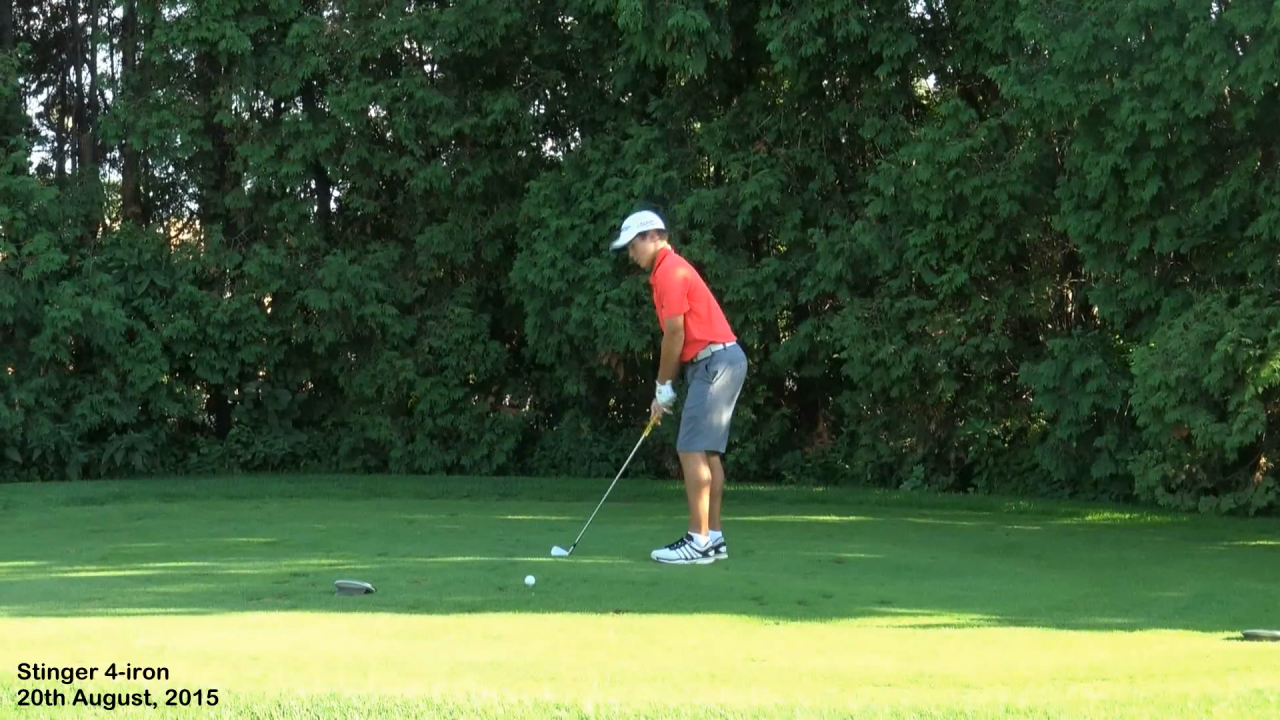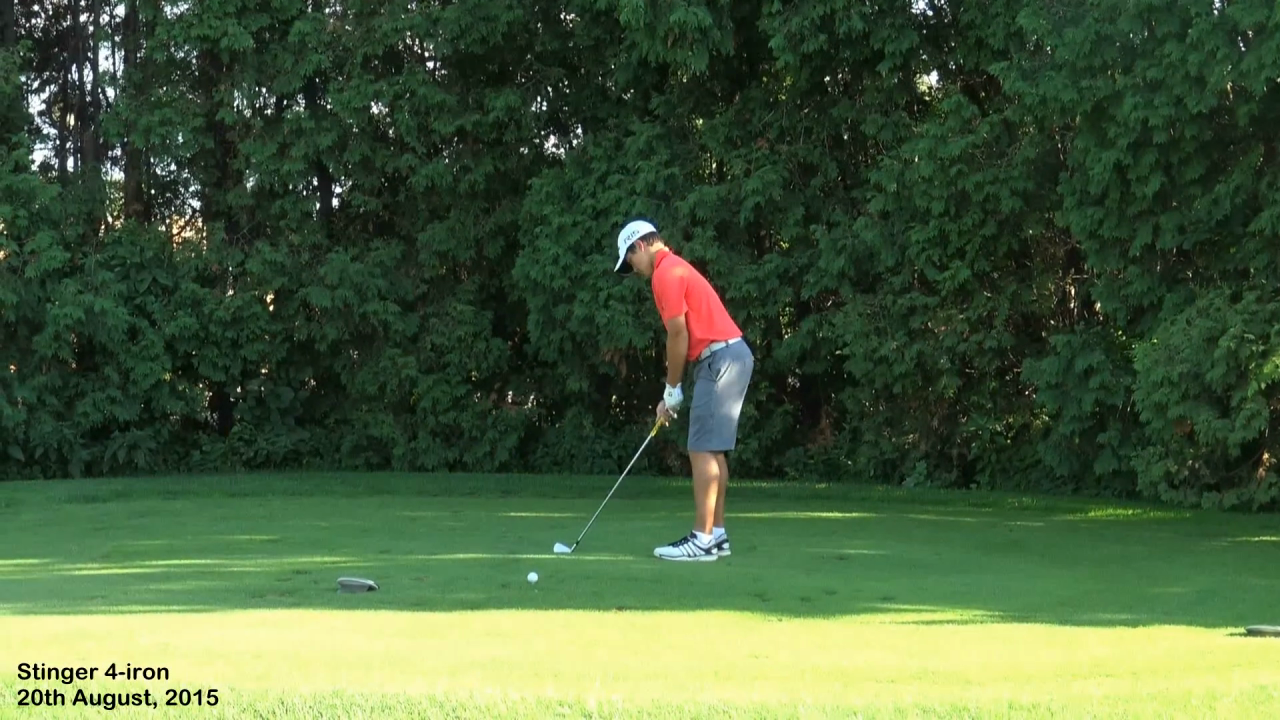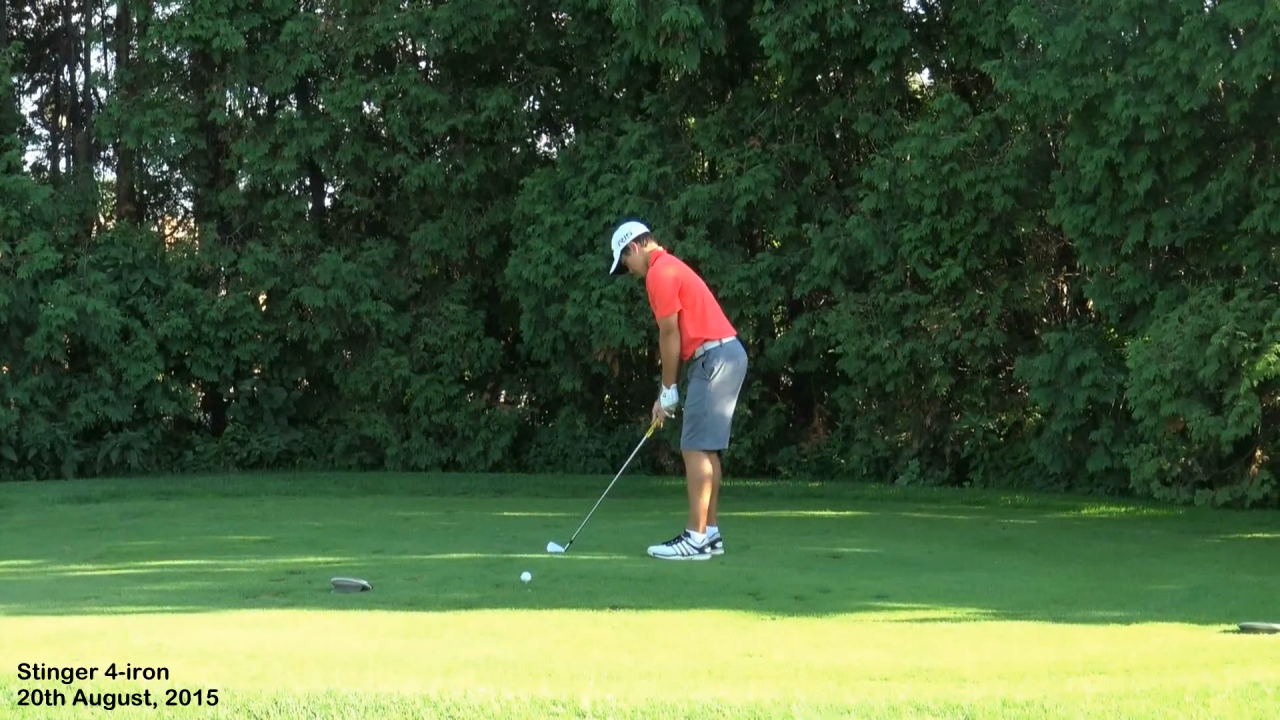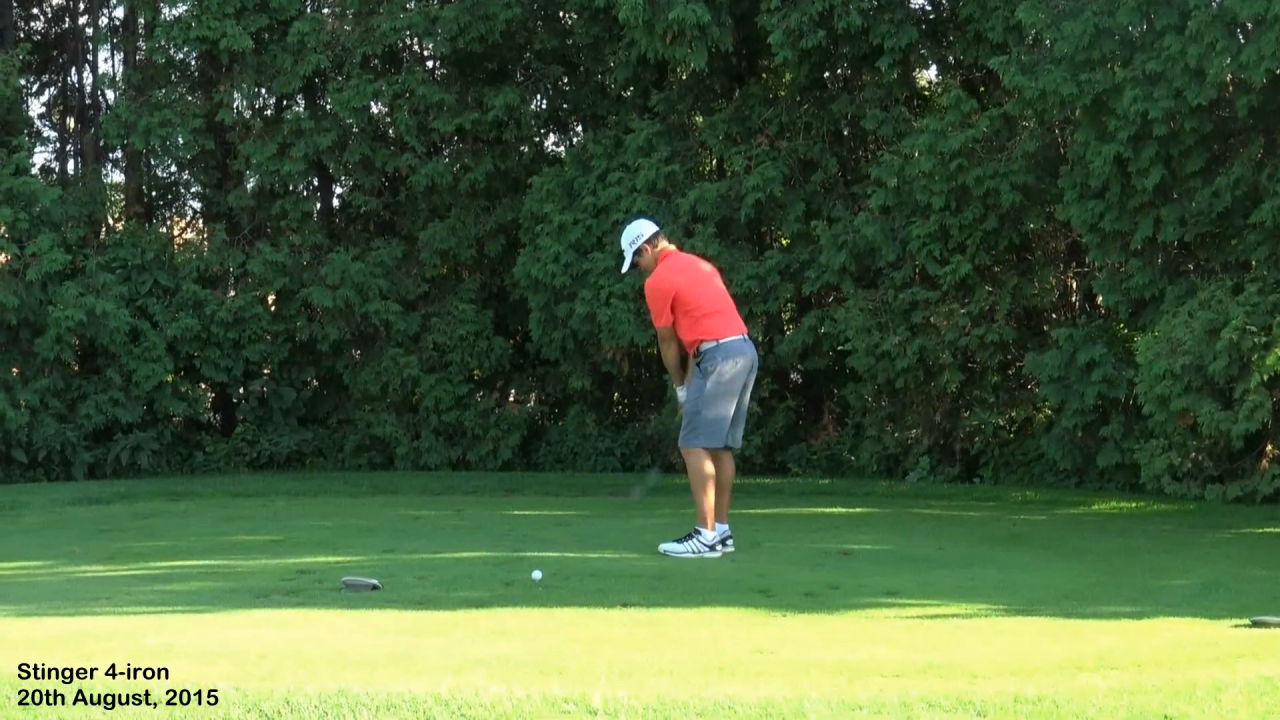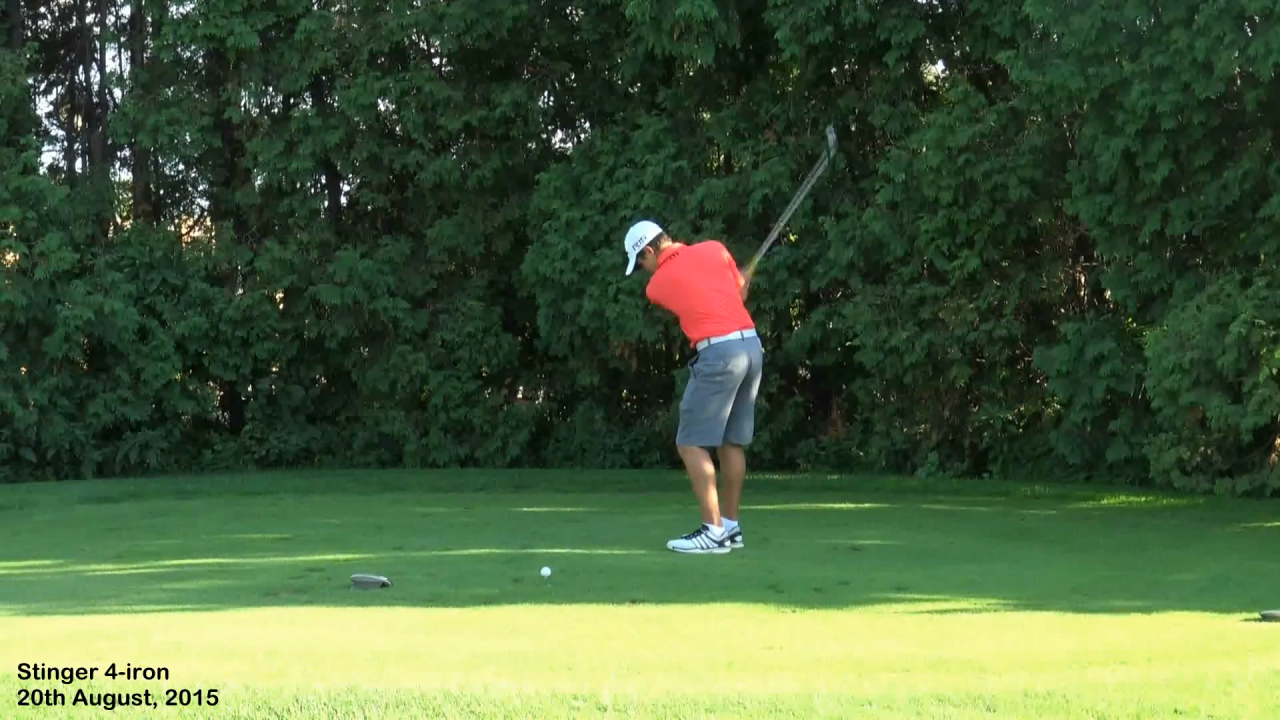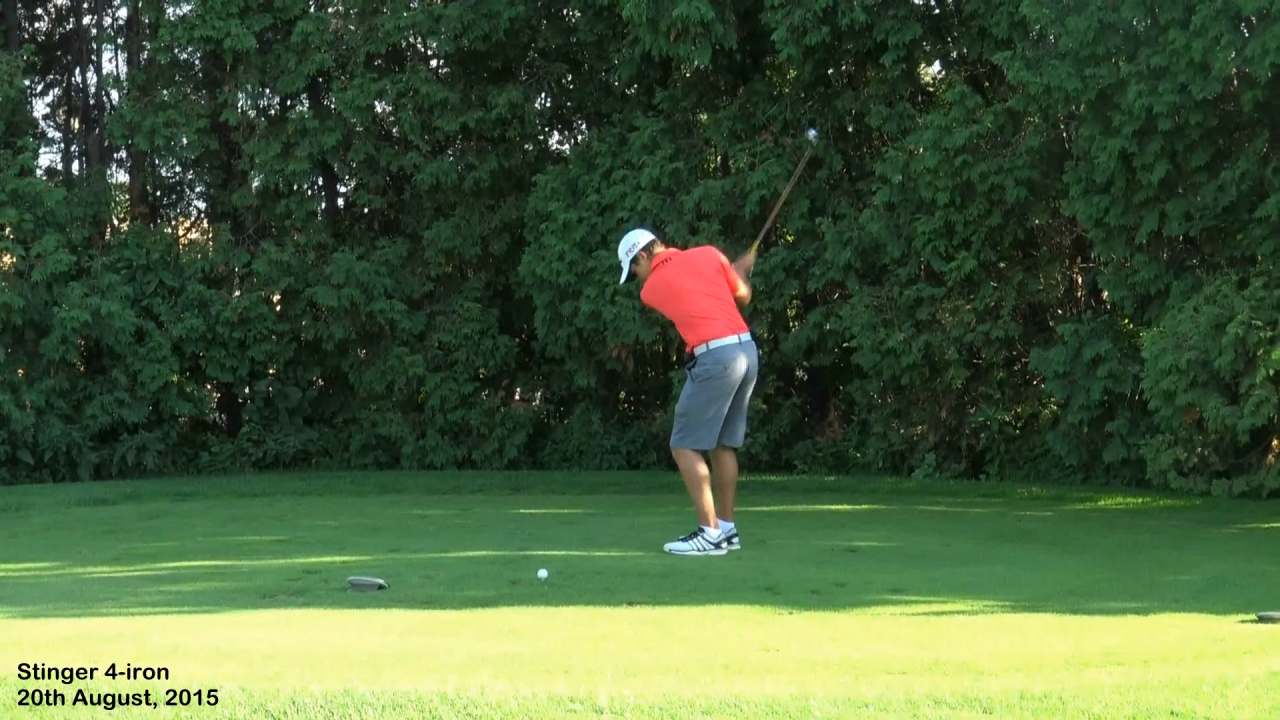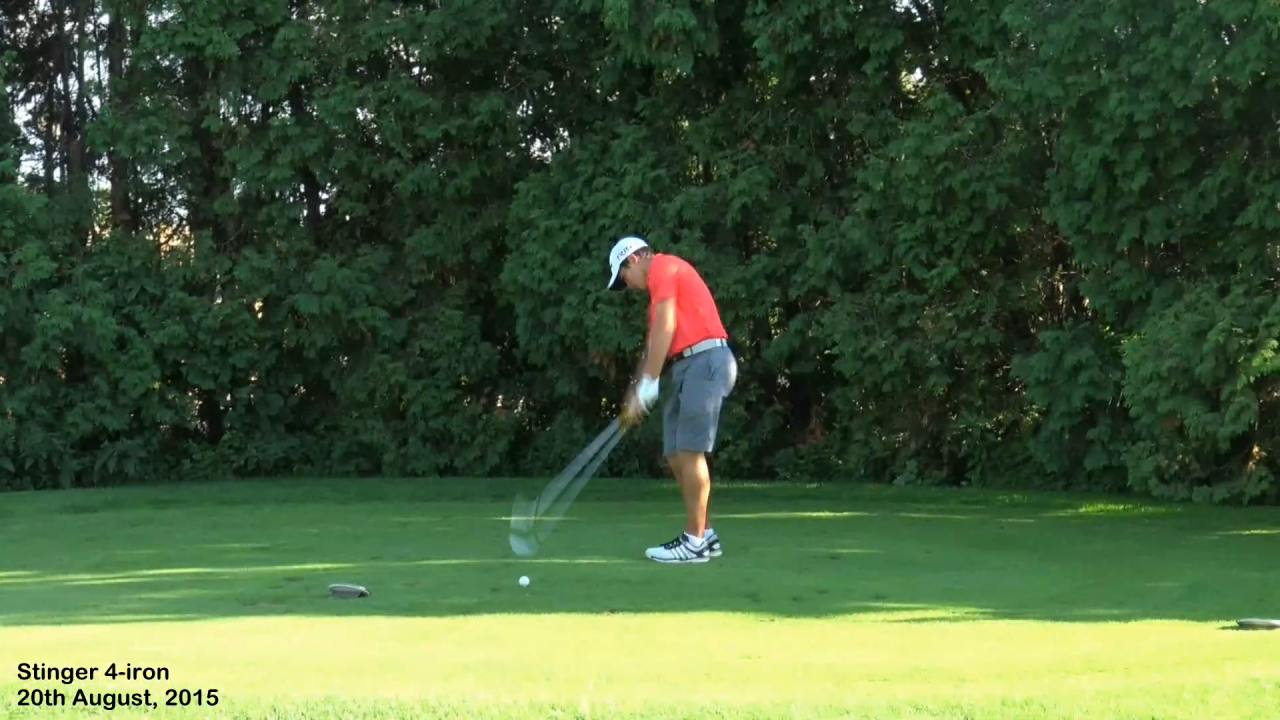
dt=0.3s
person 1, frame 1
left shoulder: (669, 270)
right shoulder: (669, 270)
left elbow: (675, 335)
right elbow: (679, 337)
left wrist: (663, 385)
right wrist: (664, 389)
left hip: (716, 362)
right hip: (716, 363)
left knee: (691, 450)
right knee: (707, 452)
left ankle: (697, 541)
right ankle: (713, 537)
person 1, frame 2
left shoulder: (665, 273)
right shoulder: (675, 268)
left elbow: (679, 336)
right elbow: (686, 336)
left wrist: (672, 388)
right wrist: (671, 392)
left hip: (722, 360)
right hip: (729, 357)
left knee: (702, 450)
right knee: (713, 449)
left ankle: (702, 540)
right ankle: (716, 533)
person 1, frame 3
left shoulder: (659, 272)
right shoulder: (670, 268)
left elbow: (670, 335)
right elbow: (679, 337)
left wrist: (668, 389)
right wrist: (666, 393)
left hip: (715, 359)
right hip: (724, 355)
left knee: (695, 449)
right knee: (706, 449)
left ankle: (695, 538)
right ankle: (709, 532)
person 1, frame 4
left shoulder: (656, 282)
right shoulder: (697, 264)
left elbow: (668, 342)
left wrist: (680, 387)
right wrist: (688, 383)
left hip: (720, 356)
right hip: (744, 351)
left knee: (695, 445)
right knee: (721, 446)
left ankle: (705, 536)
right ankle: (720, 530)
person 1, frame 5
left shoulder: (656, 287)
right shoulder: (713, 249)
right elbow: (741, 289)
left hip: (717, 355)
right hip: (751, 347)
left knee: (691, 444)
right knee: (731, 443)
left ankle: (714, 532)
right ankle: (729, 525)
person 1, frame 6
left shoulder: (650, 291)
right shoulder: (708, 254)
right elbow: (743, 295)
right wrist: (739, 269)
left hip: (714, 359)
right hip: (745, 351)
left knee: (685, 447)
right knee: (720, 446)
left ankle: (710, 533)
right ankle: (725, 527)
person 1, frame 7
left shoulder: (662, 267)
right shoulder: (665, 278)
left elbow: (665, 328)
right elbow: (656, 345)
left wrist: (649, 382)
right wrist: (637, 390)
left hip: (706, 362)
right hip: (688, 366)
left knee: (689, 451)
right knee: (677, 453)
left ankle: (695, 541)
right ankle: (704, 534)
